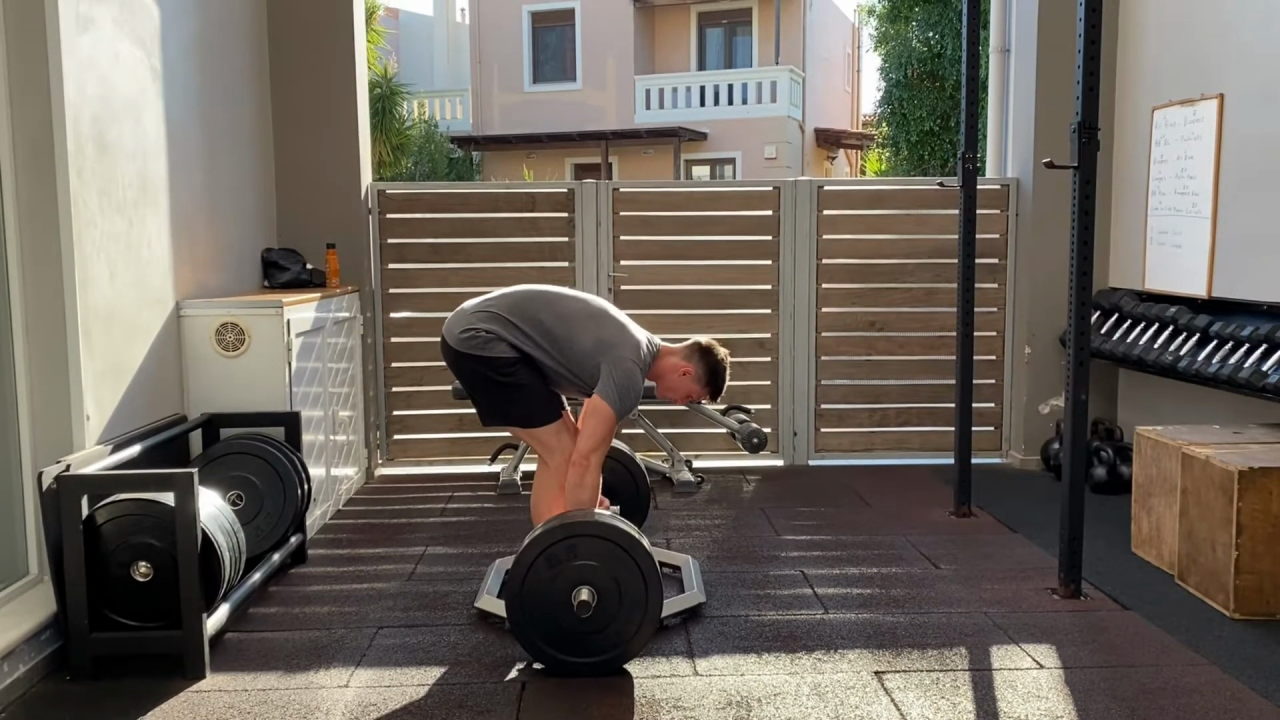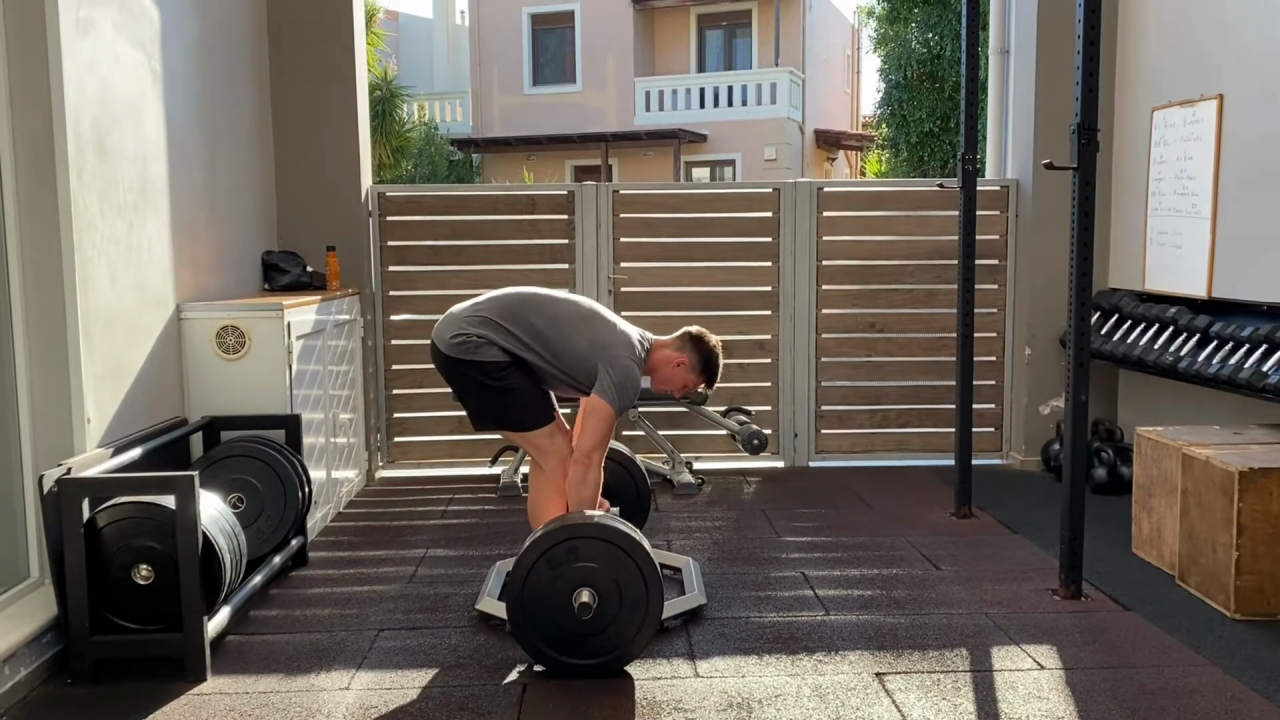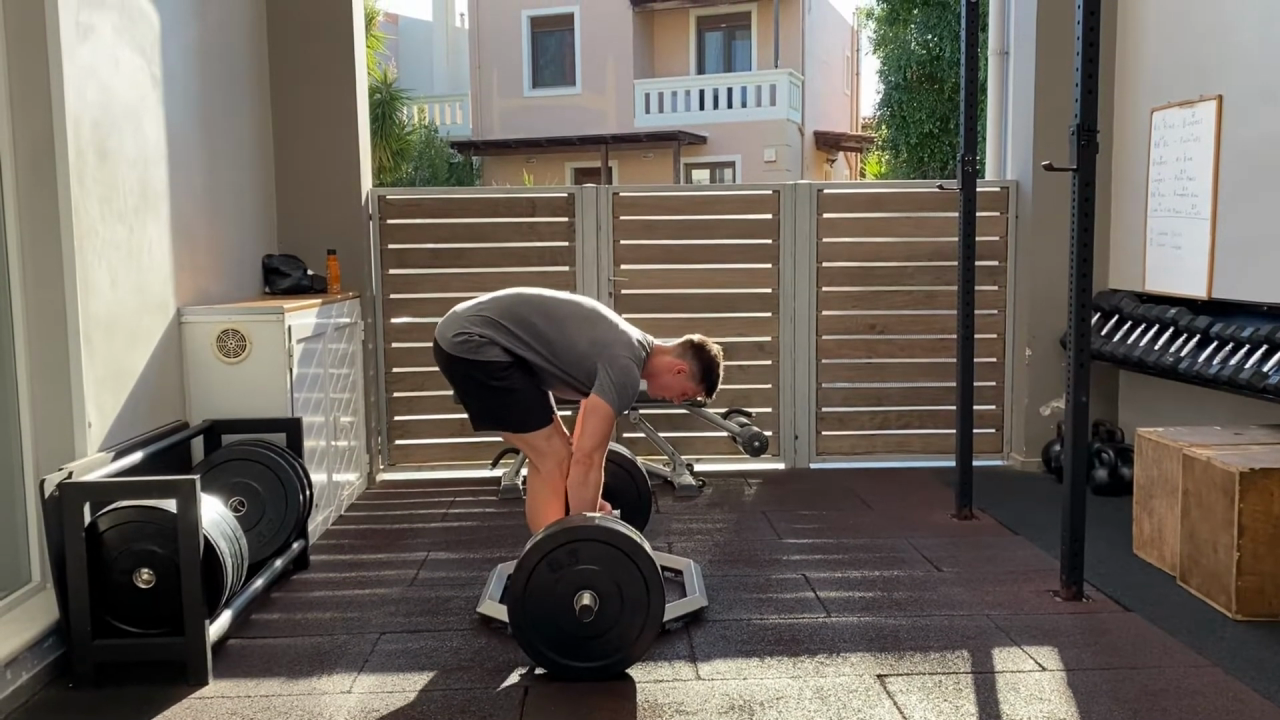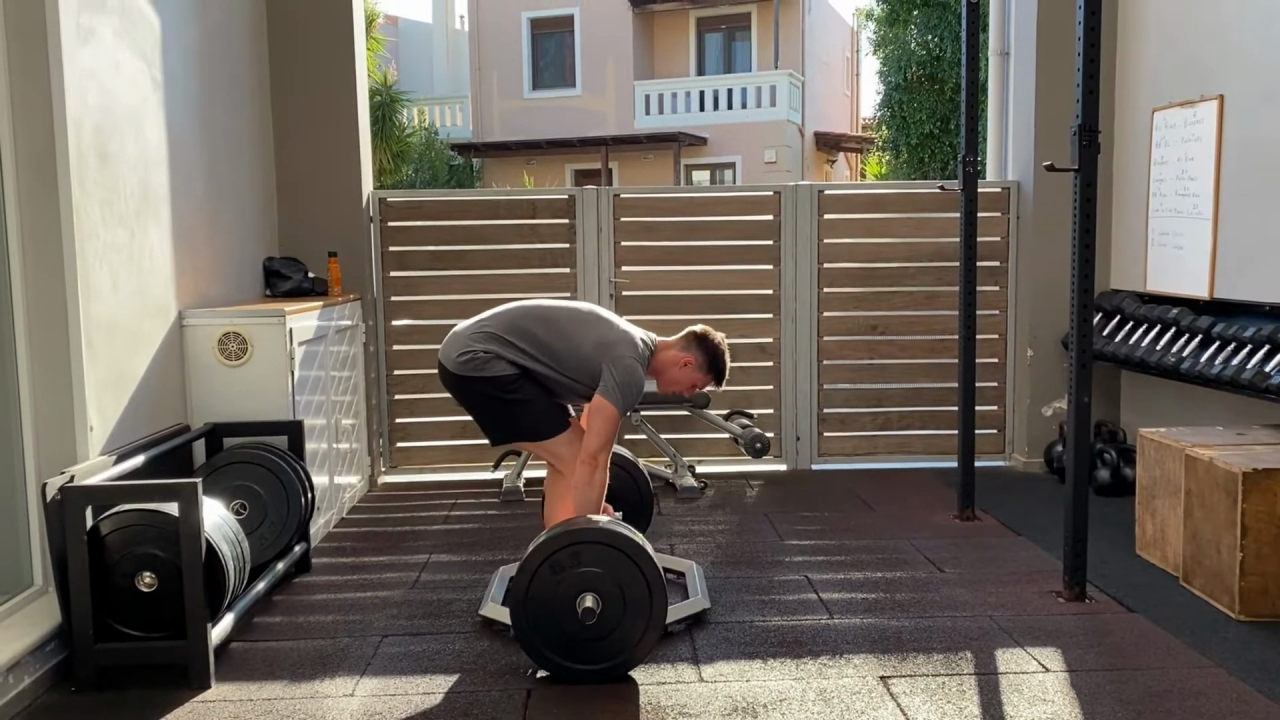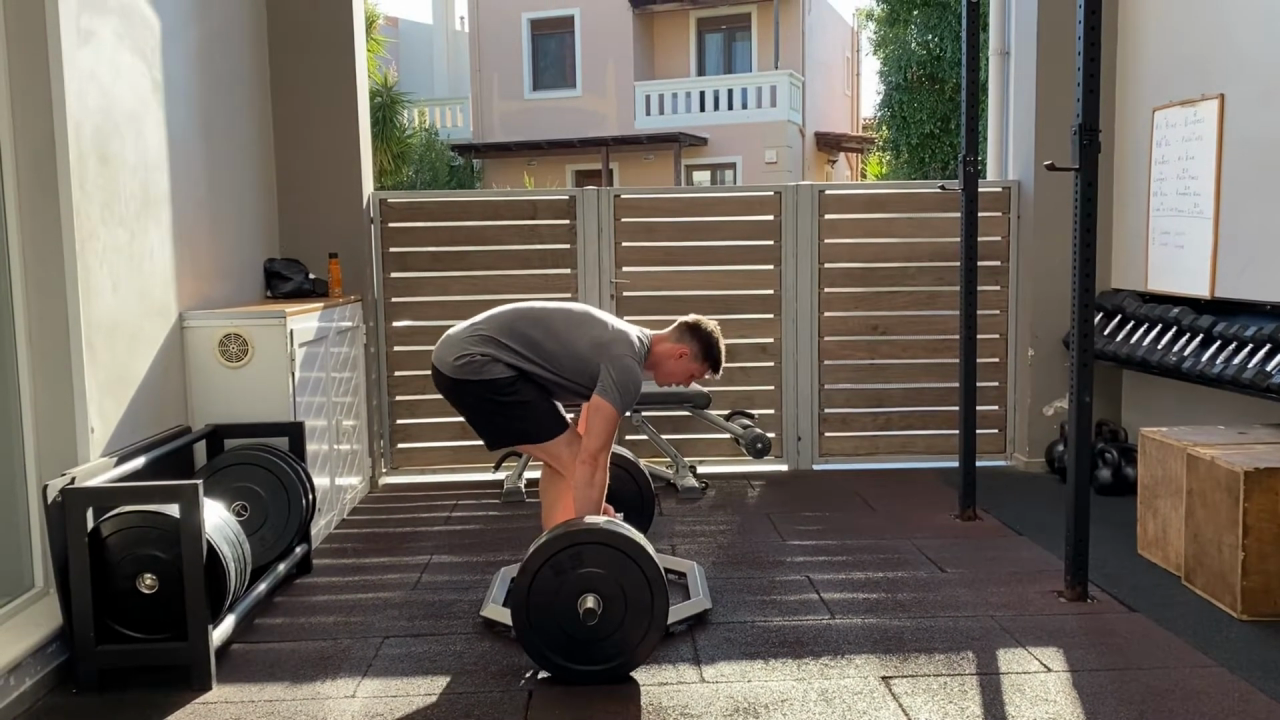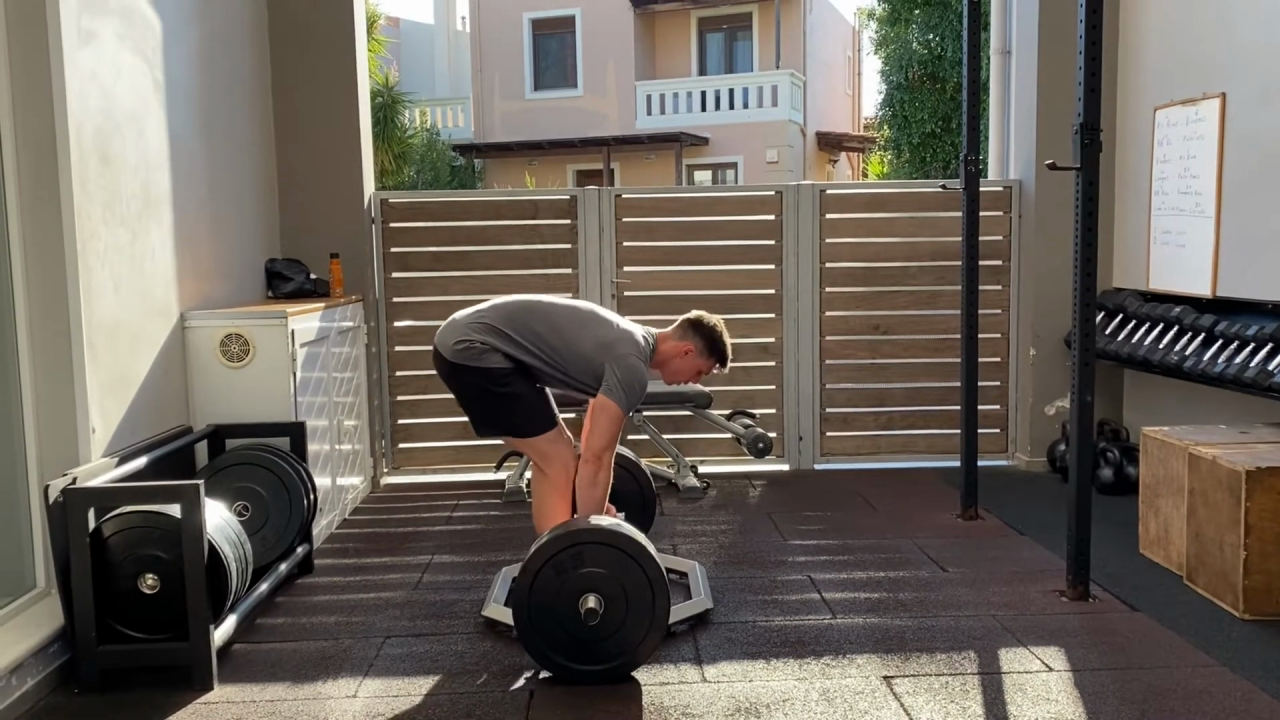
dt=0.4s
person 1, frame 1
left shoulder: (635, 348)
right shoulder: (629, 369)
right elbow: (584, 460)
left wrist: (588, 496)
left hip: (478, 332)
right hip: (479, 337)
left knee: (560, 448)
right knee: (562, 453)
person 1, frame 2
left shoulder: (626, 345)
right shoulder: (625, 367)
left elbow: (584, 442)
right elbow: (586, 459)
left wrist: (586, 502)
left hip: (468, 337)
right hip: (469, 342)
left knee: (552, 452)
right knee: (555, 456)
person 1, frame 3
left shoulder: (627, 348)
right shoulder: (625, 368)
left elbow: (584, 444)
right elbow: (587, 458)
left wrist: (589, 503)
left hip: (472, 337)
right hip: (471, 342)
left knee: (552, 452)
right knee: (553, 457)
person 1, frame 4
left shoulder: (630, 347)
right shoulder: (629, 368)
left elbow: (589, 447)
right elbow: (592, 459)
left wrist: (592, 506)
left hip: (474, 352)
right hip: (476, 358)
left knee: (568, 457)
right knee: (572, 460)
person 1, frame 5
left shoulder: (624, 344)
right shoulder: (626, 365)
left elbow: (587, 444)
right elbow: (591, 459)
left wrist: (592, 506)
left hip: (466, 354)
right hip: (471, 362)
left knee: (564, 458)
right knee: (572, 463)
person 1, frame 6
left shoulder: (630, 343)
right shoulder: (631, 365)
right elbow: (596, 458)
left wrist: (595, 505)
left hip: (470, 343)
right hip: (472, 348)
left knee: (557, 455)
right knee: (557, 461)
